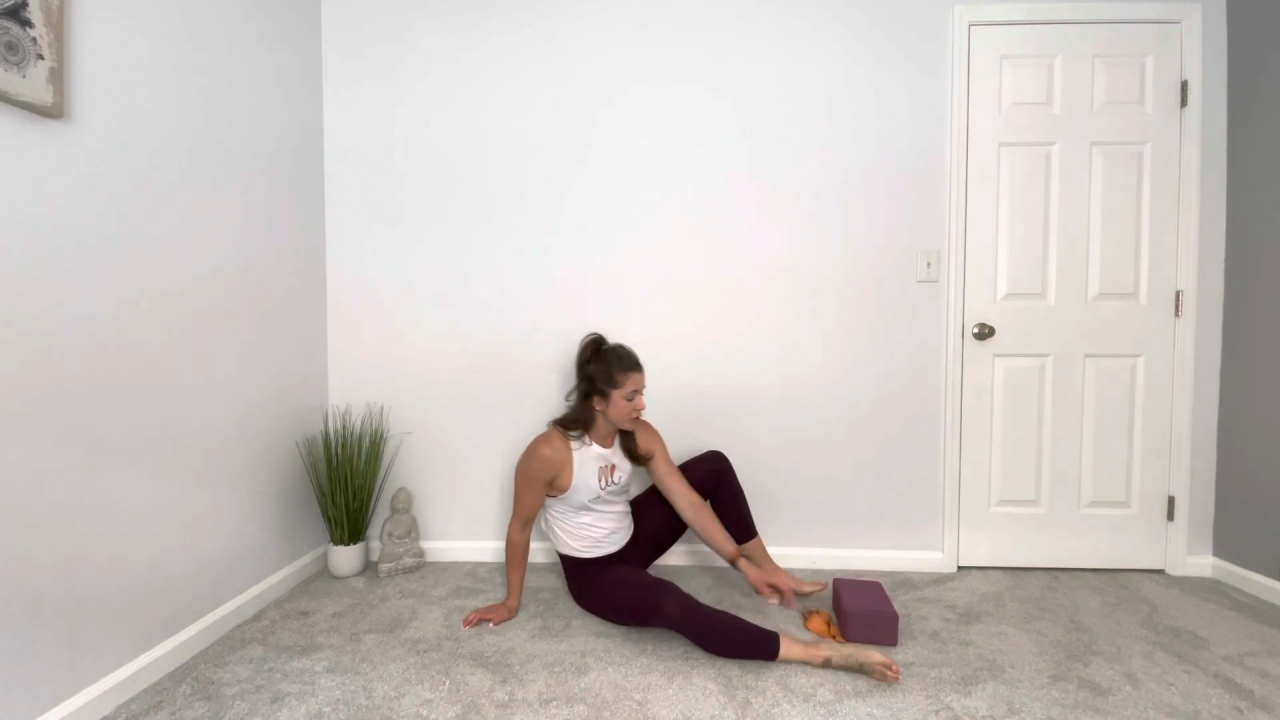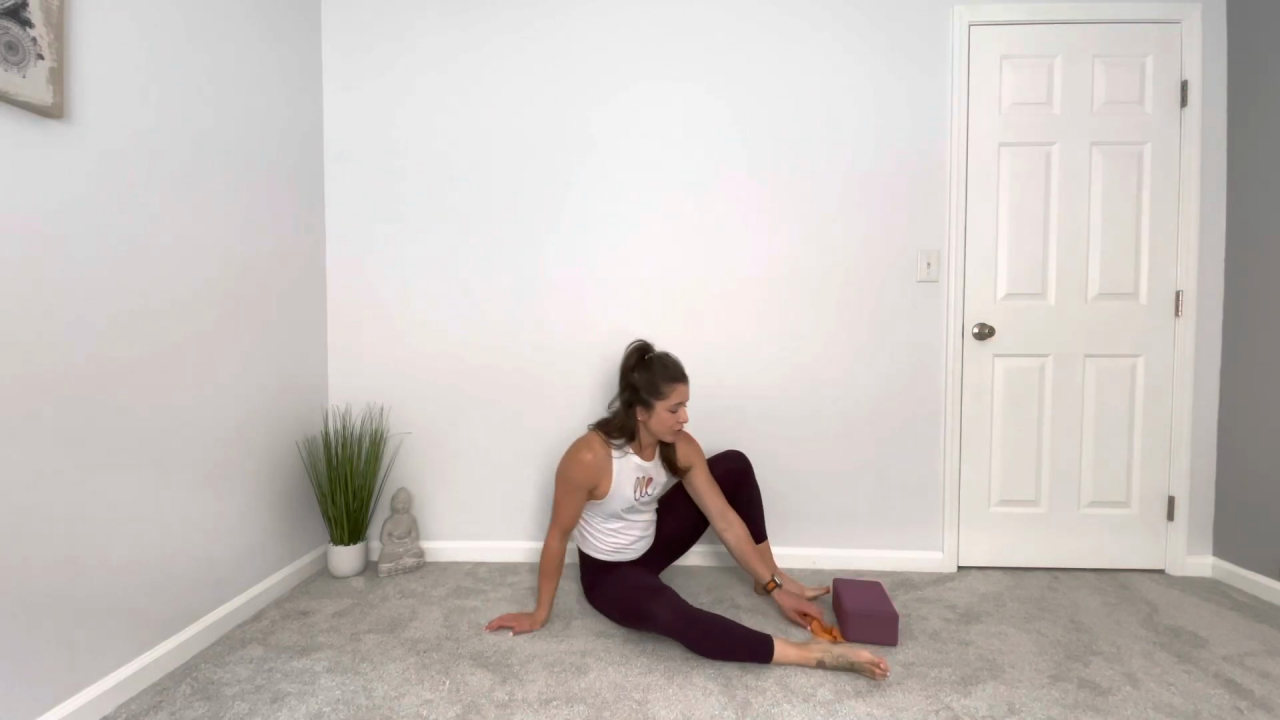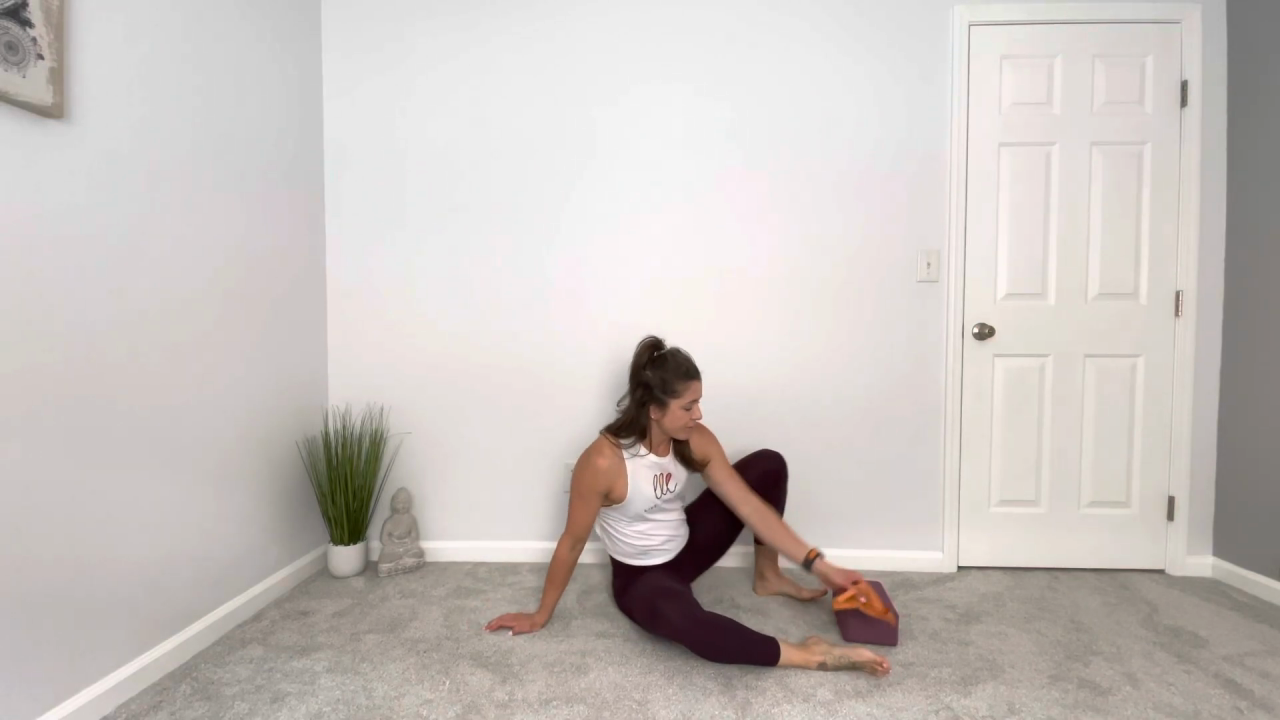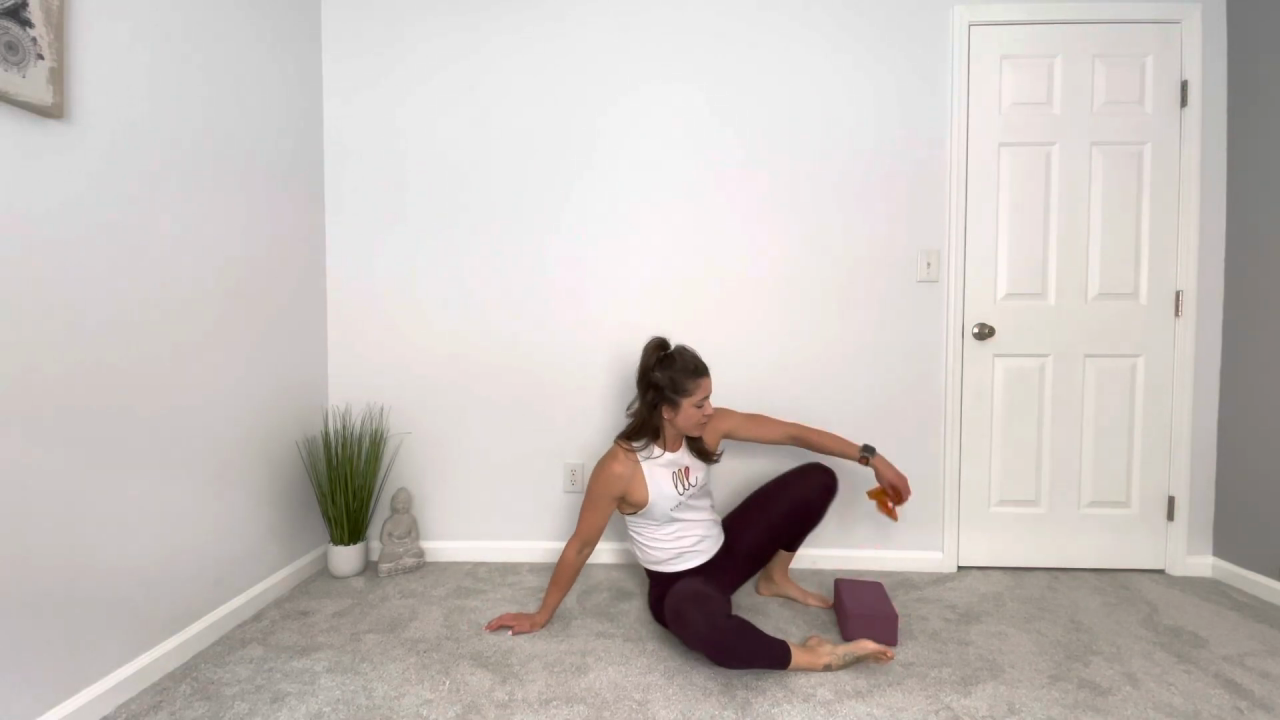
dt=0.3s
person 1, frame 1
left shoulder: (639, 435)
right shoulder: (549, 452)
left elbow: (686, 502)
right elbow: (520, 526)
left wrist: (742, 564)
right wrist: (512, 602)
left hip: (630, 539)
right hip: (593, 576)
left knee: (713, 465)
right knee: (674, 605)
left ankle: (770, 573)
right ankle: (815, 652)
person 1, frame 2
left shoulder: (681, 447)
right shoulder: (590, 457)
left elbow: (726, 520)
right elbow: (558, 535)
left wrist: (774, 589)
right wrist: (540, 613)
left hip: (654, 542)
right hip: (609, 574)
left knee: (734, 465)
right knee: (669, 612)
left ankle: (773, 574)
right ankle: (805, 654)
person 1, frame 3
left shoulder: (696, 440)
right shoulder: (603, 461)
left elbow: (751, 506)
right elbow: (572, 542)
left wrist: (816, 563)
right wrist: (540, 615)
left hip: (686, 546)
right hip: (640, 578)
left knee: (768, 465)
right knee: (679, 616)
left ankle: (767, 576)
right ankle: (807, 655)
person 1, frame 4
left shoulder: (709, 428)
right shoulder: (621, 468)
left elbow: (791, 433)
right elbow: (580, 545)
left wrist: (869, 456)
right wrist: (541, 615)
left hip: (722, 550)
right hip: (678, 587)
left knee: (814, 478)
right knee: (701, 623)
left ankle: (774, 580)
right ankle: (809, 657)
